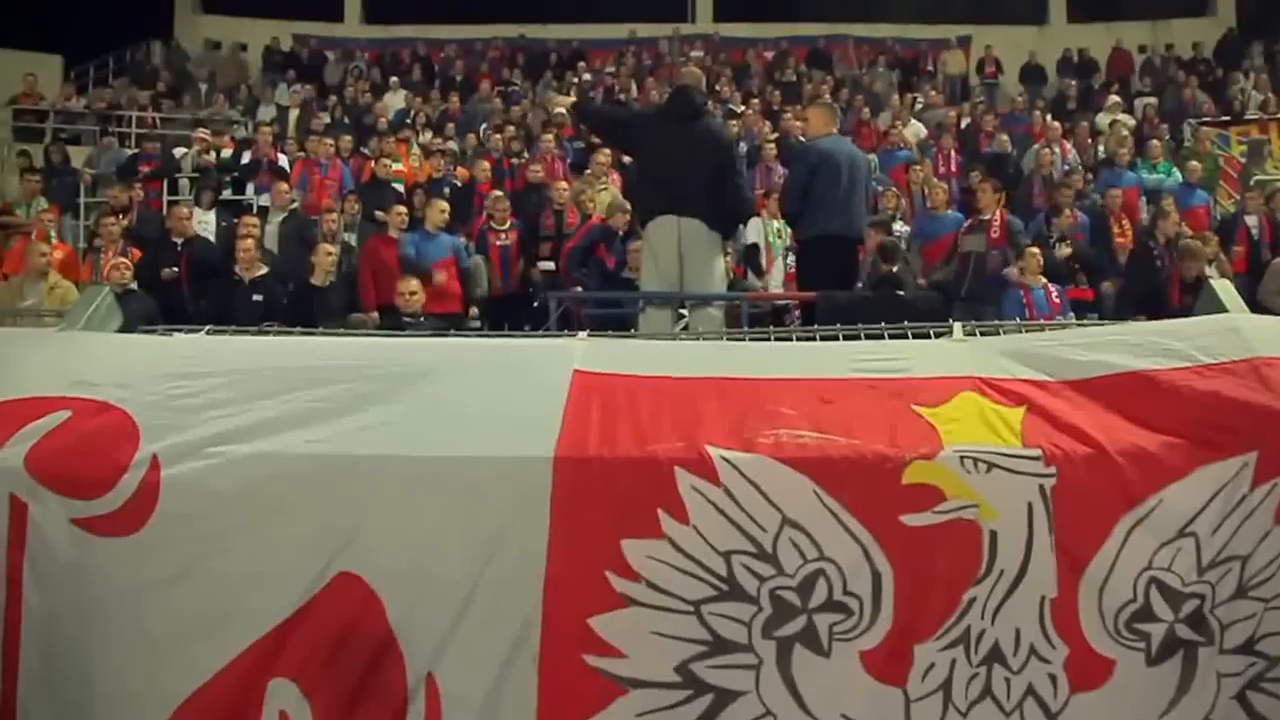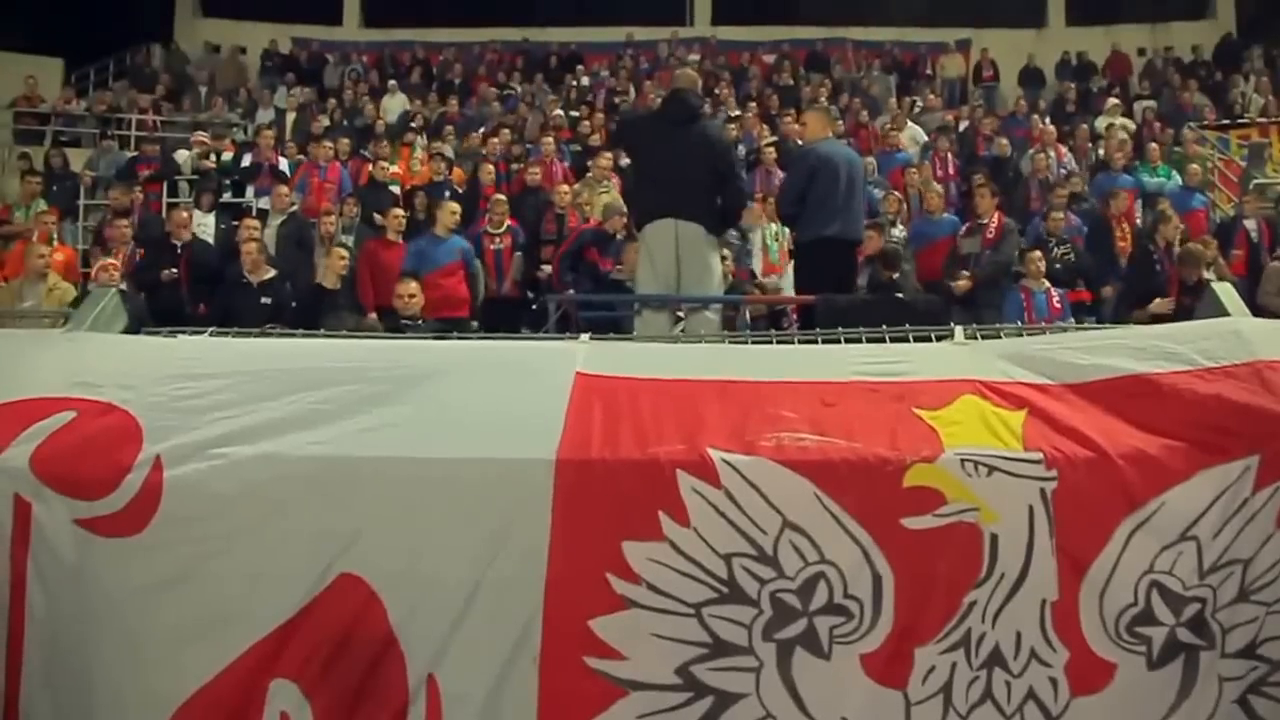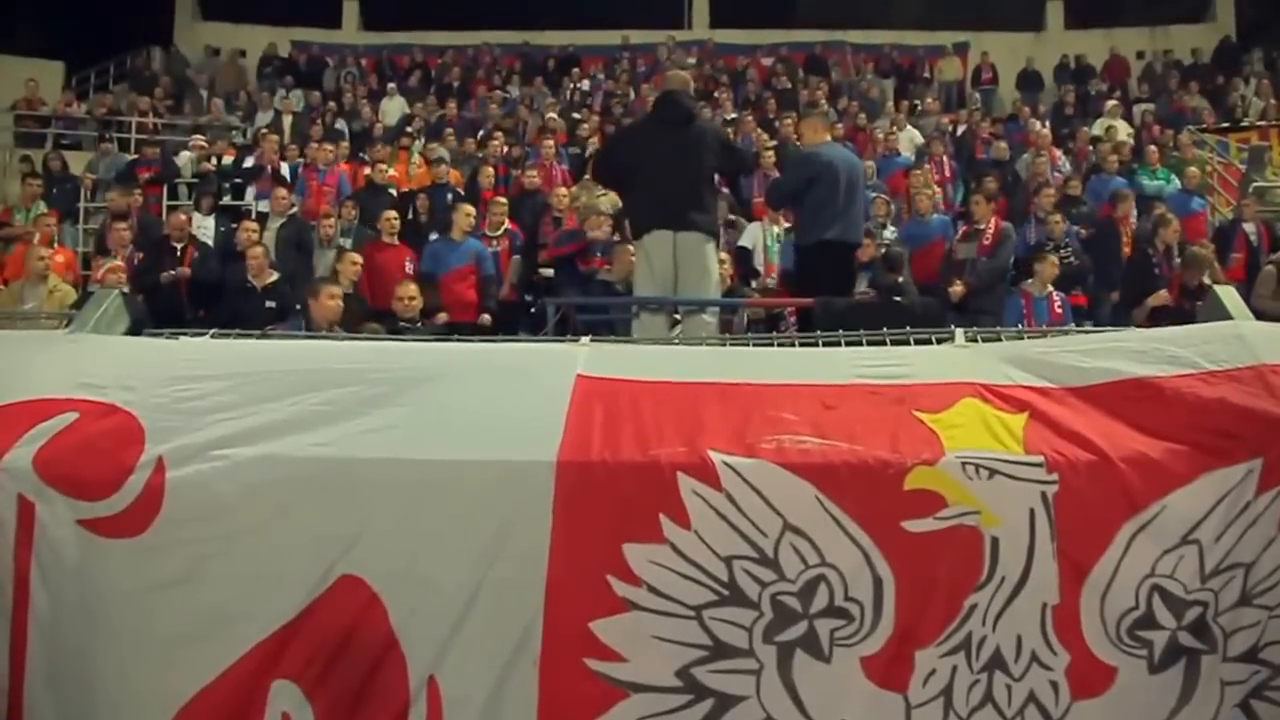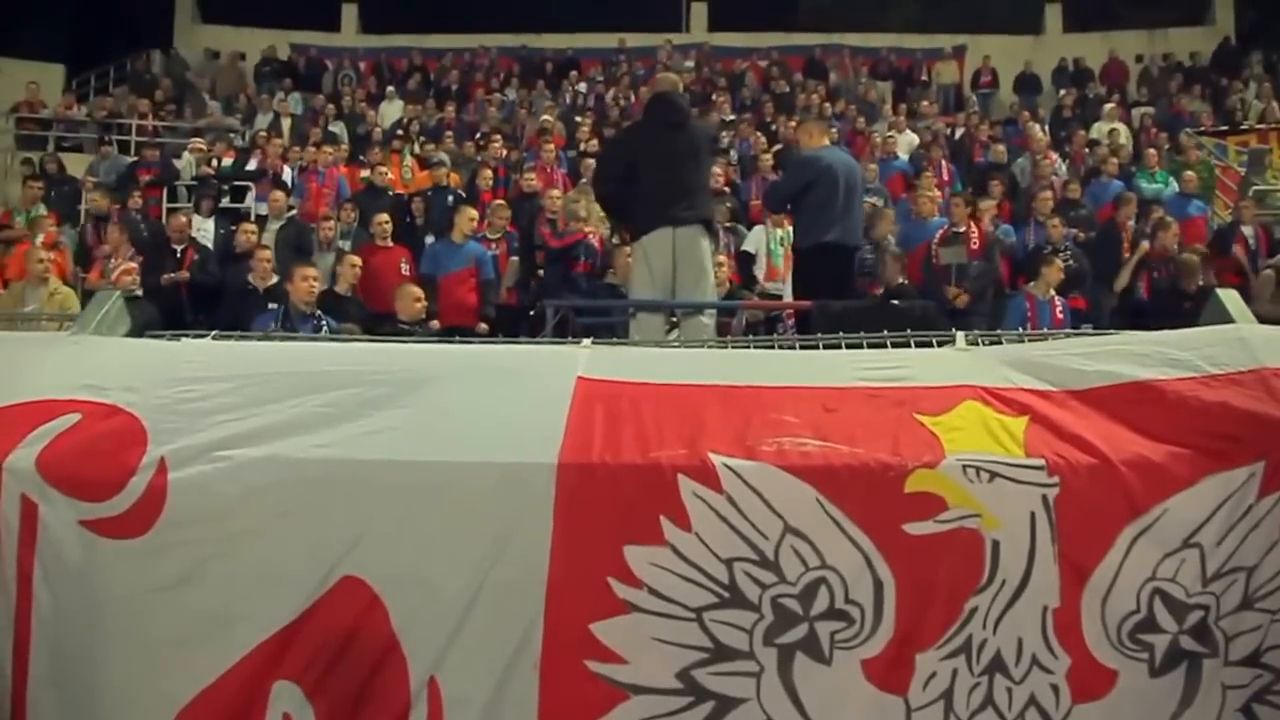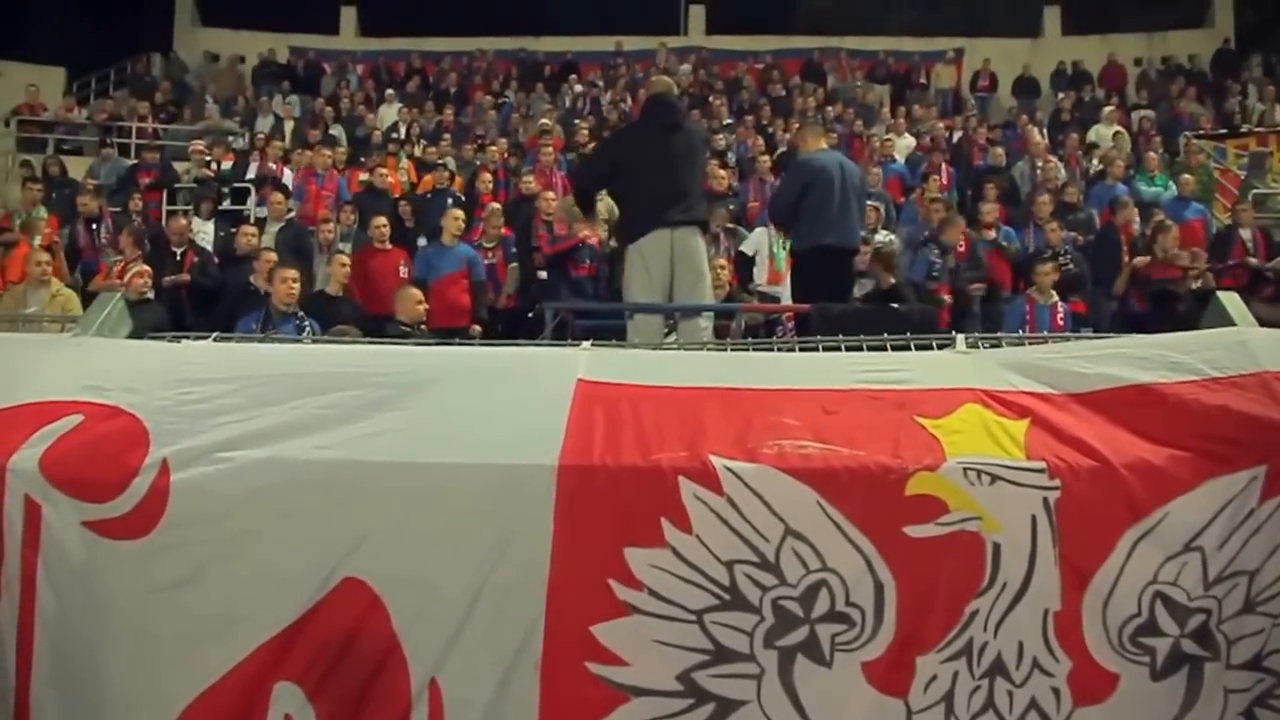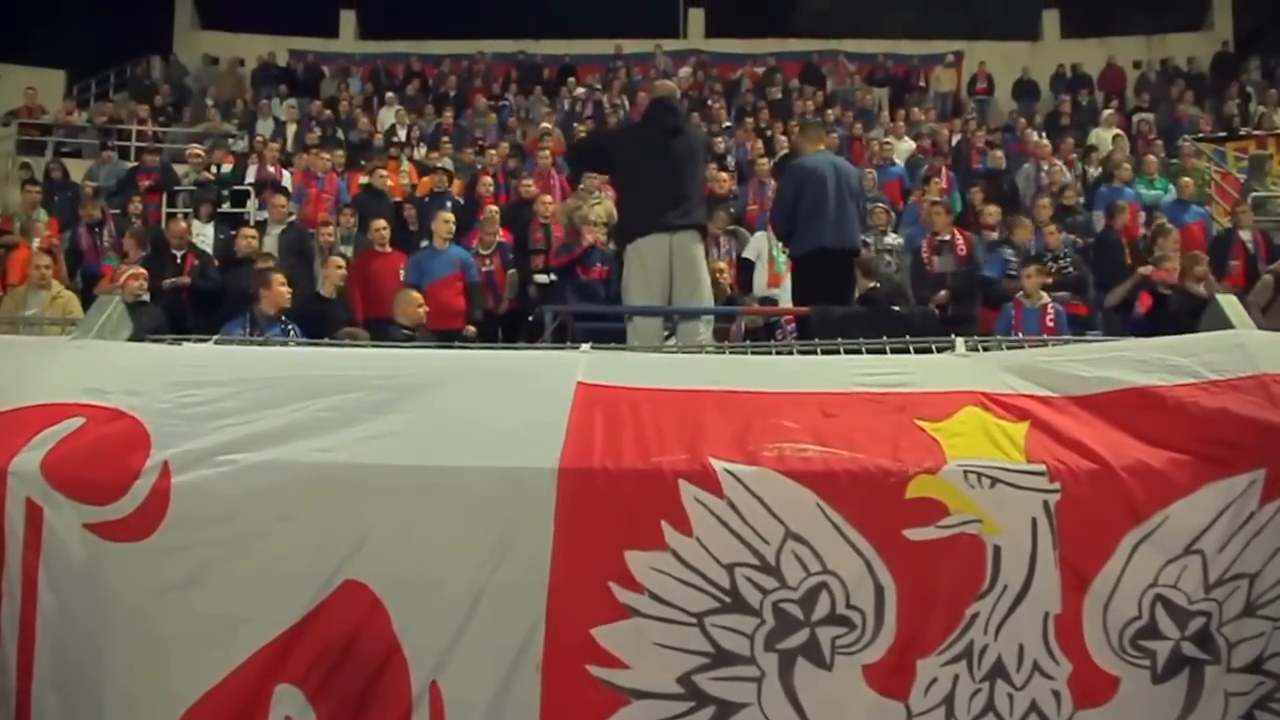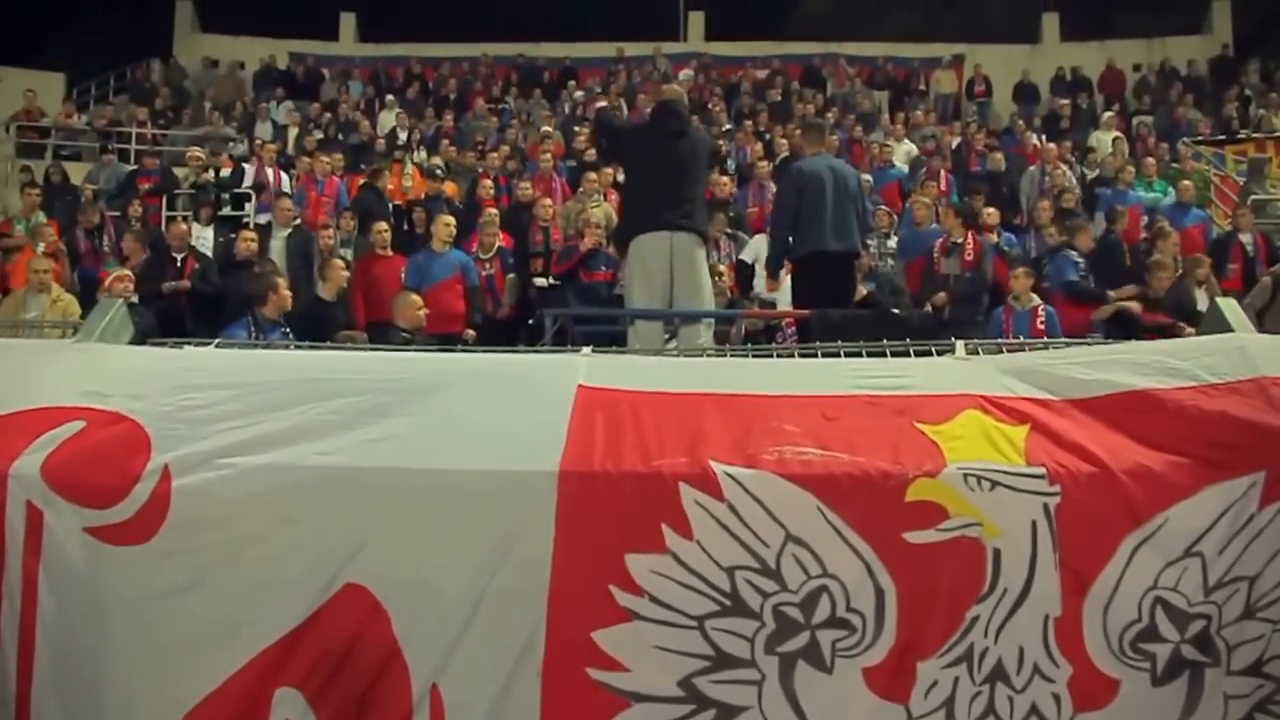
dt=0.4s
person 1, frame 1
left shoulder: (645, 123)
right shoulder: (716, 132)
left elbow: (605, 119)
right elbow: (732, 183)
left wrist: (575, 104)
right wrist: (731, 223)
left hip: (658, 220)
right hip: (703, 223)
left knee: (656, 300)
right knee: (708, 302)
person 1, frame 2
left shoulder: (640, 127)
right shoulder: (712, 133)
left elbow: (621, 134)
right elbow: (732, 187)
right wrist: (725, 221)
left hip: (655, 223)
right hip: (700, 225)
left knee: (653, 304)
right knee: (703, 304)
person 1, frame 3
left shoulder: (635, 133)
right shoulder: (710, 132)
left elbow: (602, 170)
right elbow: (741, 166)
left hip: (652, 227)
right hip: (698, 227)
left knee: (650, 309)
right knee: (701, 308)
person 1, frame 4
left shoulder: (632, 136)
right shoulder: (703, 134)
left elbow: (604, 183)
left wrist: (623, 219)
left hip: (649, 228)
right hip: (693, 227)
left knee: (647, 309)
right knee: (699, 309)
person 1, frame 5
left shoulder: (627, 136)
right shoulder: (696, 134)
left elbow: (586, 175)
left wrist: (587, 208)
left hip: (644, 229)
right hip: (689, 229)
left knee: (644, 311)
right knee: (695, 310)
person 1, frame 6
left shoulder: (627, 137)
right shoulder: (698, 138)
left elbow: (580, 153)
left hip: (643, 232)
right hip: (687, 232)
left knee: (644, 314)
person 1, frame 7
left shoulder: (634, 136)
right shoulder: (702, 141)
left elbow: (606, 126)
right elbow: (711, 165)
left wrist: (601, 109)
left hip: (645, 234)
right hip: (689, 233)
left knee: (645, 313)
right knee: (696, 314)
person 2, frame 1
left shoulder: (811, 150)
right shoulder: (859, 155)
left elbow: (790, 197)
right elbow: (867, 199)
left wrist: (797, 225)
left hip: (818, 238)
right hip: (851, 236)
left knee: (815, 307)
person 2, frame 2
left shoulder: (809, 154)
right shoulder: (855, 157)
left elbow: (786, 200)
right elbow: (861, 202)
left wrist: (794, 222)
left hip: (816, 241)
right hip: (849, 239)
left knee: (813, 310)
person 2, frame 3
left shoulder: (809, 157)
right shoulder: (854, 161)
left elbow: (775, 196)
left wrist: (792, 204)
left hip: (816, 244)
right hip: (849, 242)
left knee: (811, 312)
person 2, frame 4
left shoulder: (808, 160)
right shoulder: (853, 164)
left elbow: (773, 198)
left wrist: (790, 209)
left hip: (815, 247)
right hip: (847, 245)
left knee: (810, 316)
person 2, frame 5
left shoulder: (805, 164)
right shoulder: (853, 168)
left elbow: (778, 207)
right elbow: (861, 210)
left wrist: (789, 228)
left hip: (812, 250)
right hip: (846, 248)
left knee: (810, 319)
person 2, frame 6
left shoulder: (799, 168)
right shoulder: (851, 170)
left elbow: (780, 216)
right elbow: (861, 212)
left wrist: (792, 241)
left hip: (811, 253)
right hip: (846, 252)
left knee: (810, 322)
person 2, frame 7
left shoulder: (797, 172)
right shoulder: (851, 172)
left elbow: (781, 222)
right elbow: (865, 219)
left wrist: (774, 265)
left hip: (811, 258)
right hip: (845, 257)
left knee: (810, 326)
